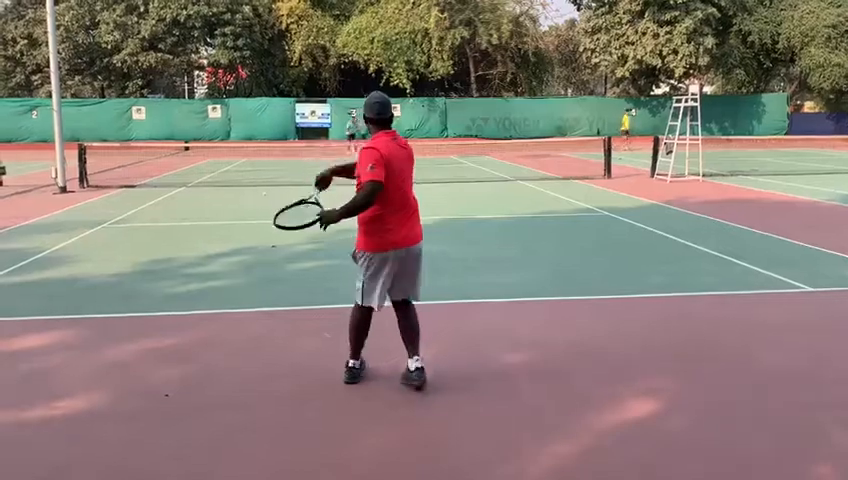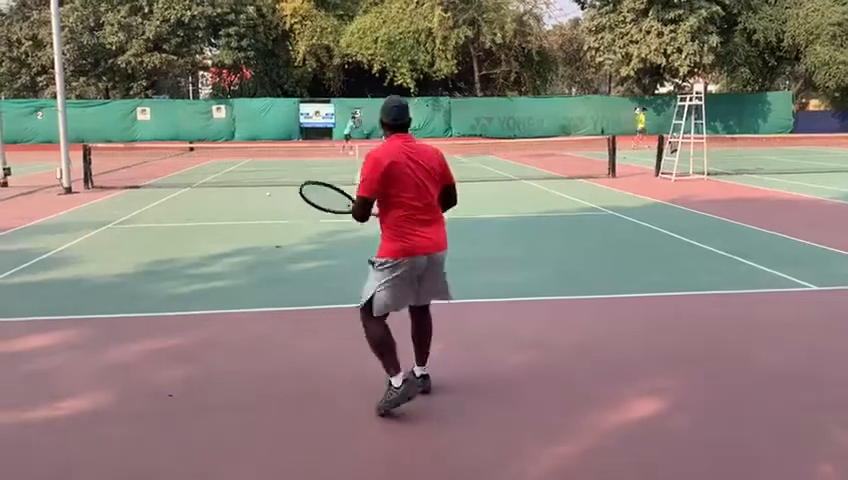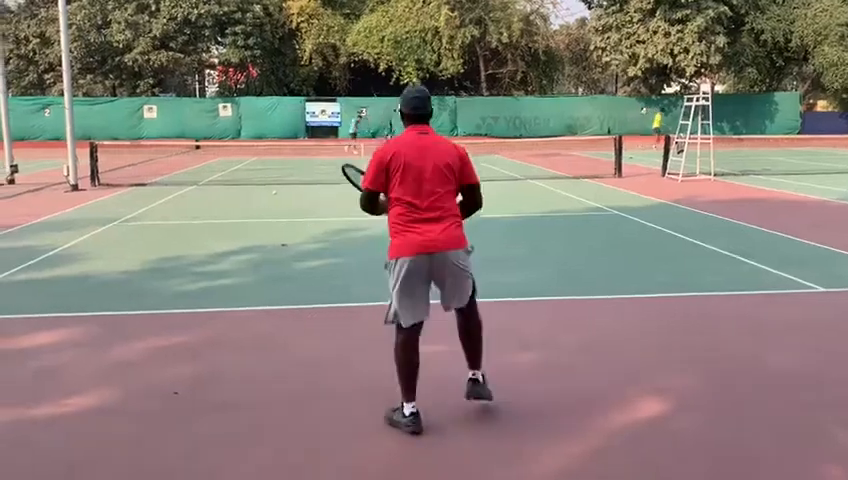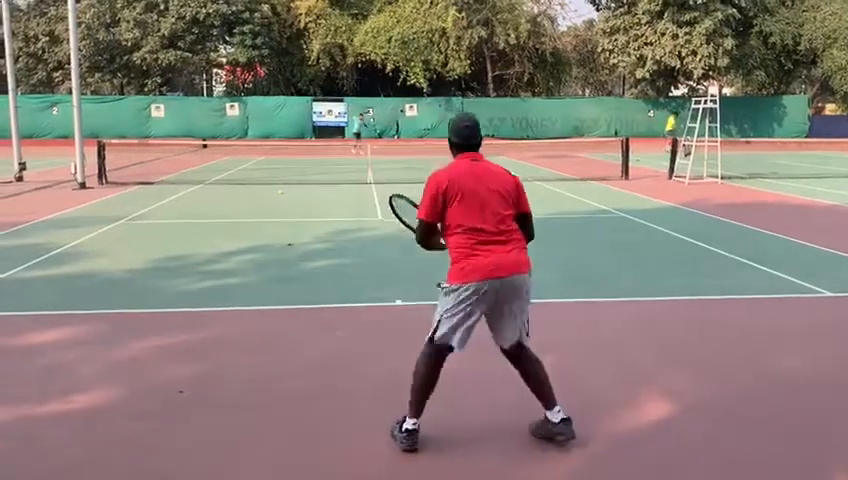
dt=0.4s
person 1, frame 1
left shoulder: (373, 149)
right shoulder: (403, 145)
left elbow: (370, 194)
left wrist: (337, 214)
right wrist: (334, 171)
left hip: (378, 244)
right hip: (411, 240)
left knee: (364, 305)
right knee: (404, 302)
left ankle: (353, 364)
right ankle: (415, 366)
person 1, frame 2
left shoulder: (378, 157)
right shoulder: (434, 154)
left elbow: (360, 210)
right elbow: (450, 199)
left wrist: (364, 213)
left hip: (399, 251)
right hip: (435, 245)
left knee: (371, 314)
right knee: (419, 306)
left ankle: (398, 383)
right ankle: (421, 373)
person 1, frame 3
left shoulder: (387, 151)
right shoulder: (454, 151)
left elbow: (367, 204)
right elbow: (474, 202)
left hip: (408, 251)
right hip: (450, 246)
left knee: (407, 329)
right knee: (467, 308)
left ankle: (409, 411)
right ankle: (476, 379)
person 1, frame 4
left shoulder: (440, 179)
right shoulder: (507, 177)
left elbow: (423, 238)
right elbow: (528, 232)
left wrist: (443, 240)
left hip: (470, 277)
right hip: (516, 272)
left knee: (435, 350)
right knee: (517, 349)
left ankle: (409, 427)
right ankle: (557, 419)
